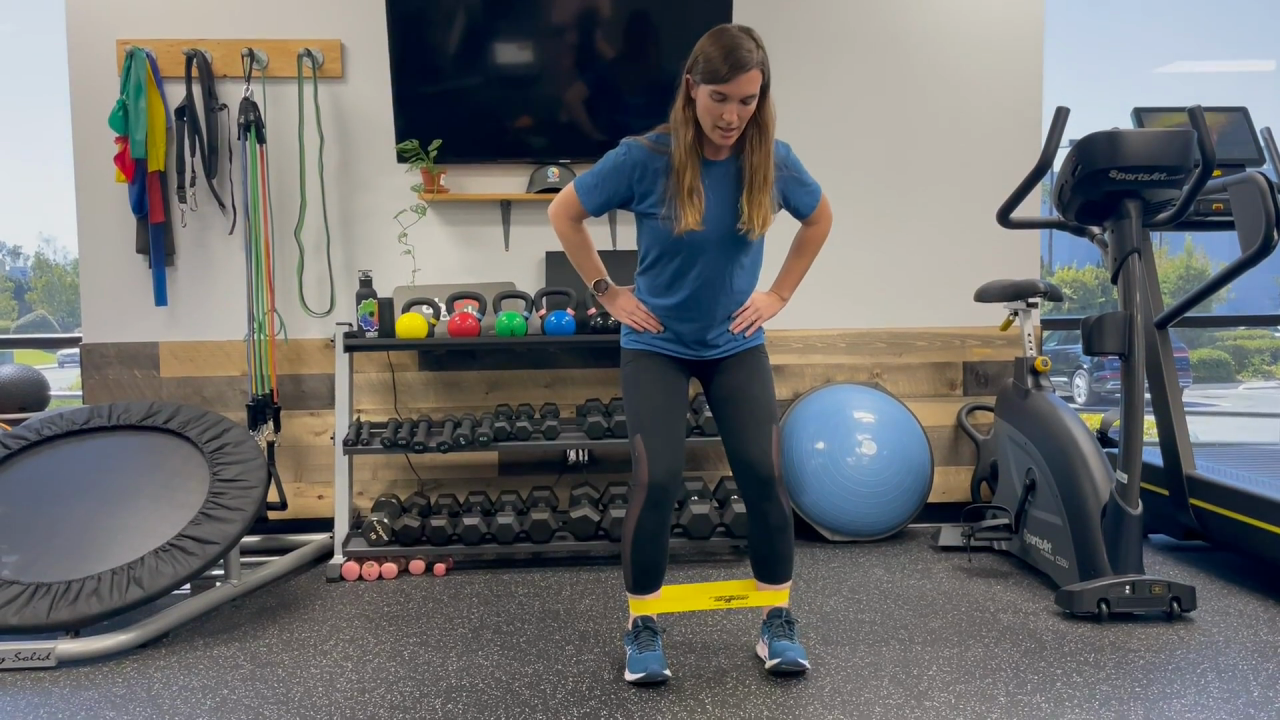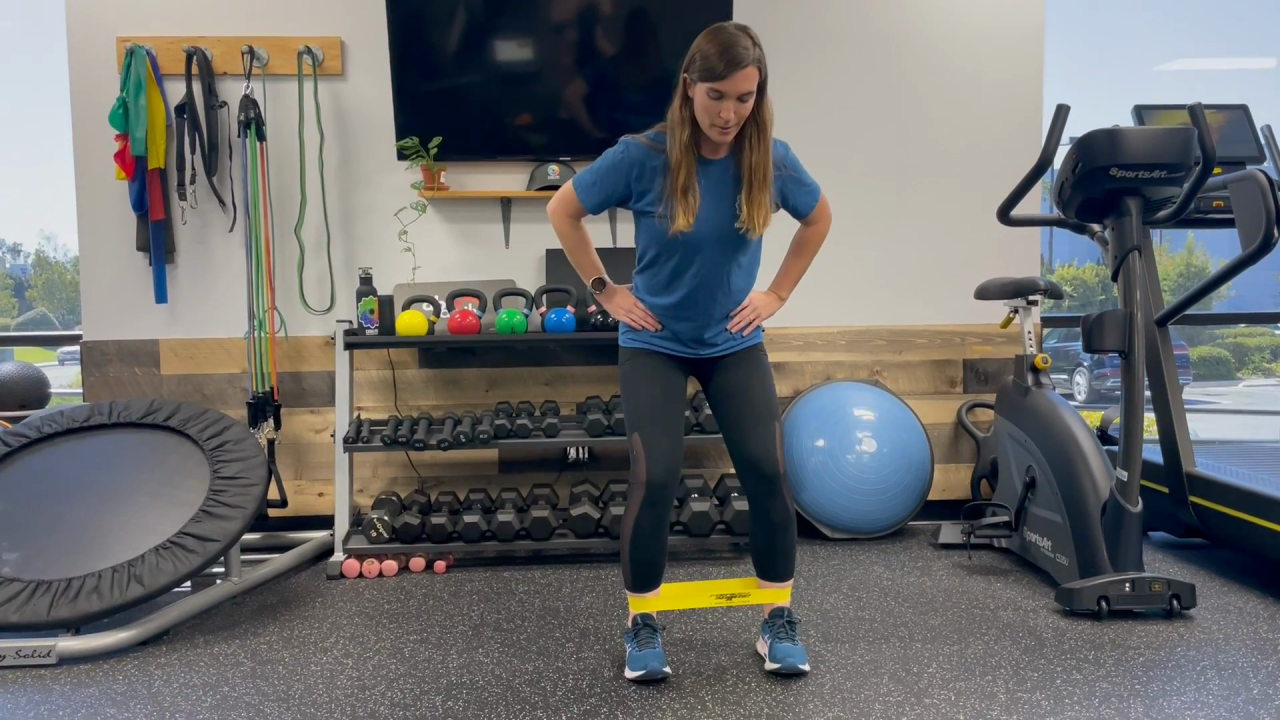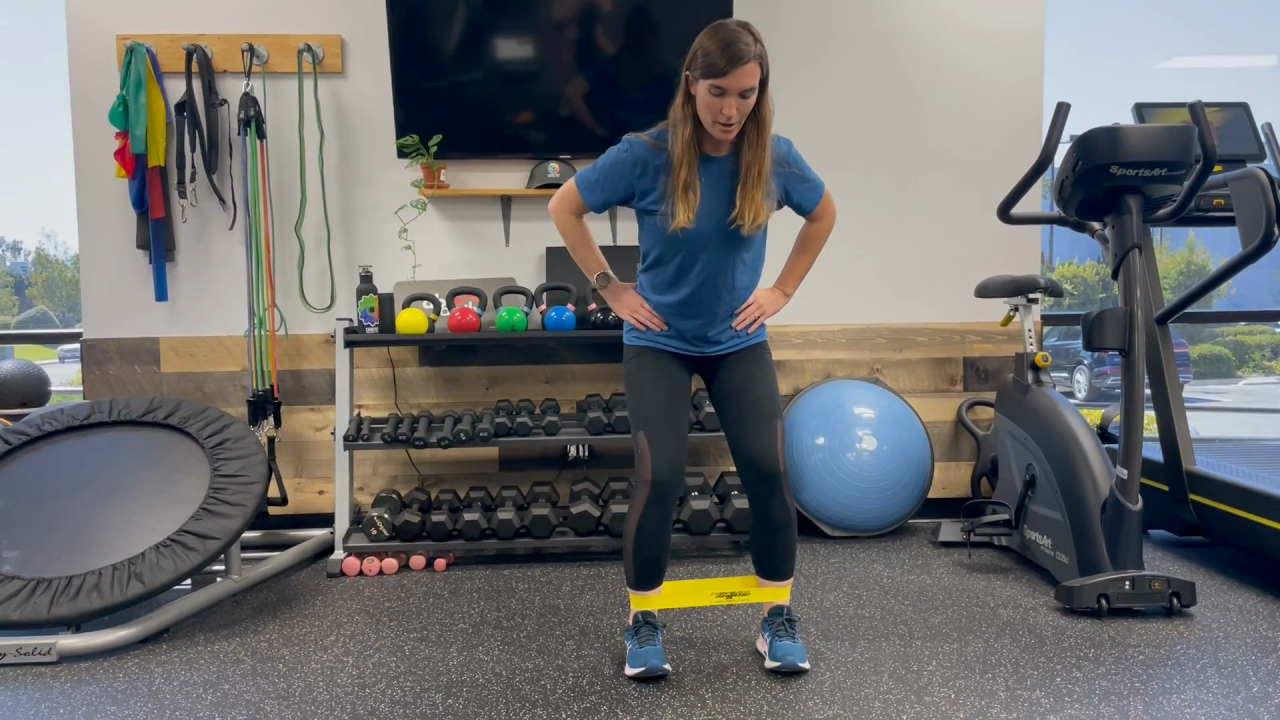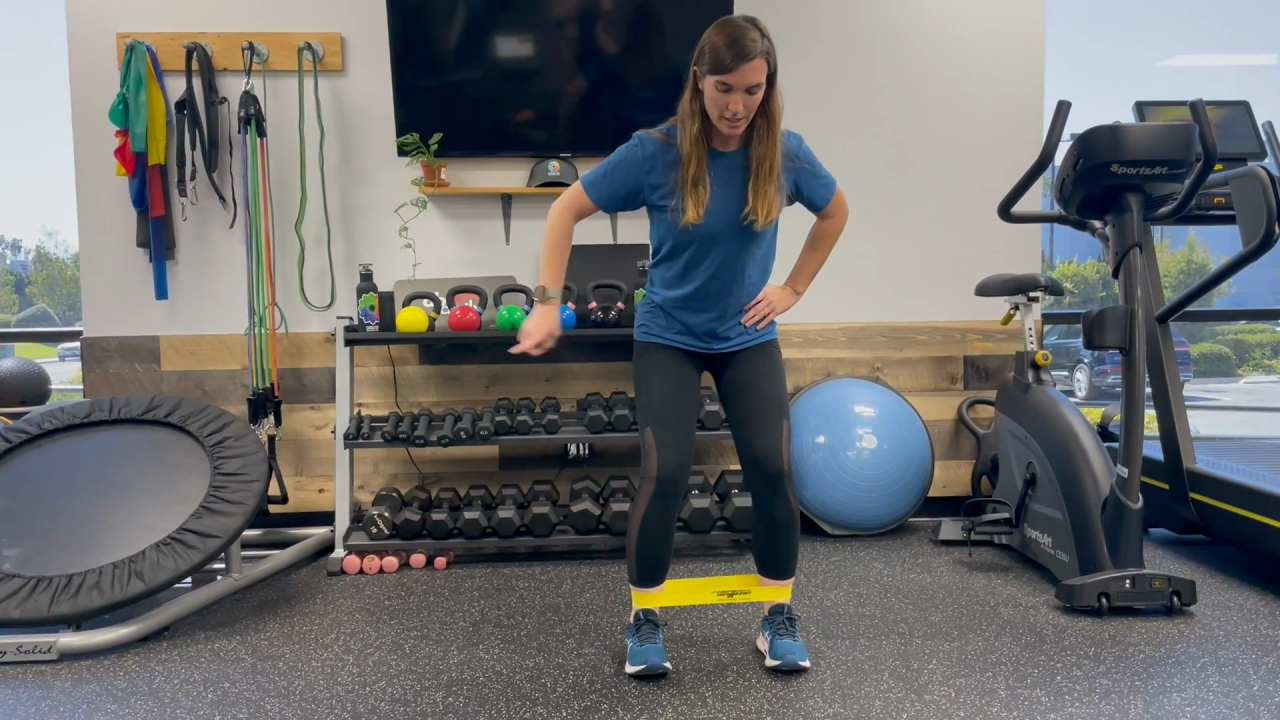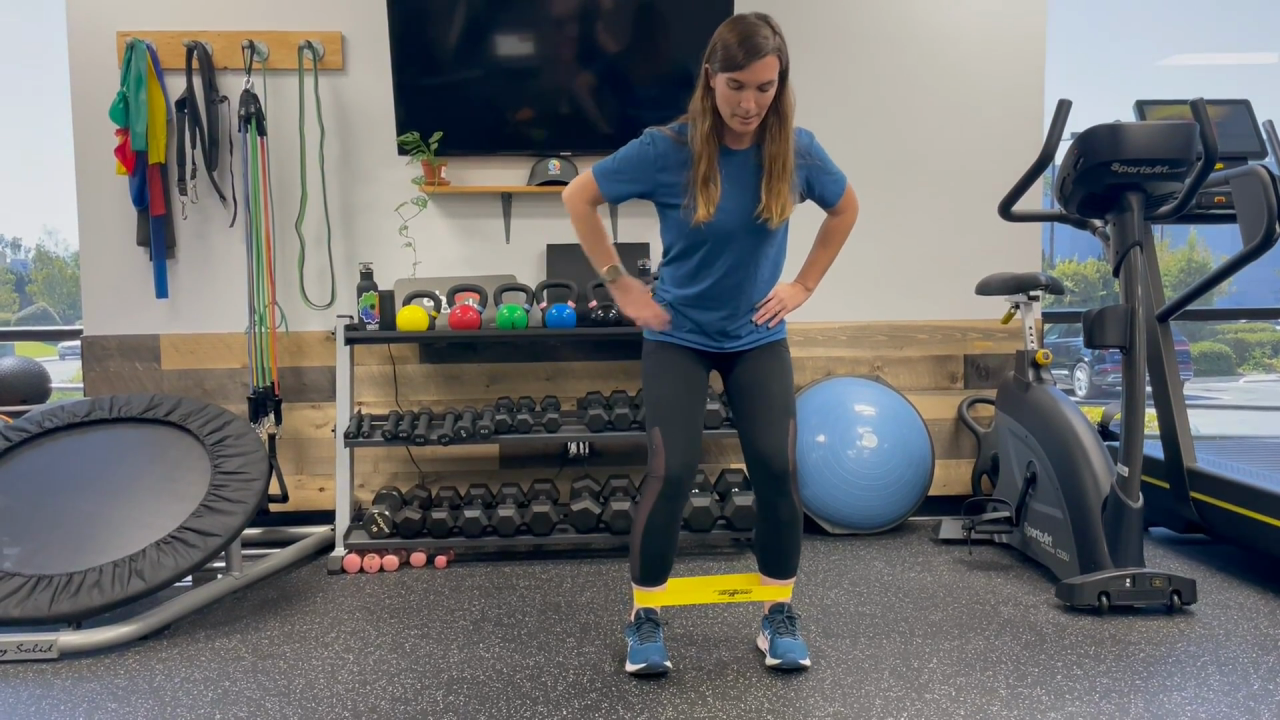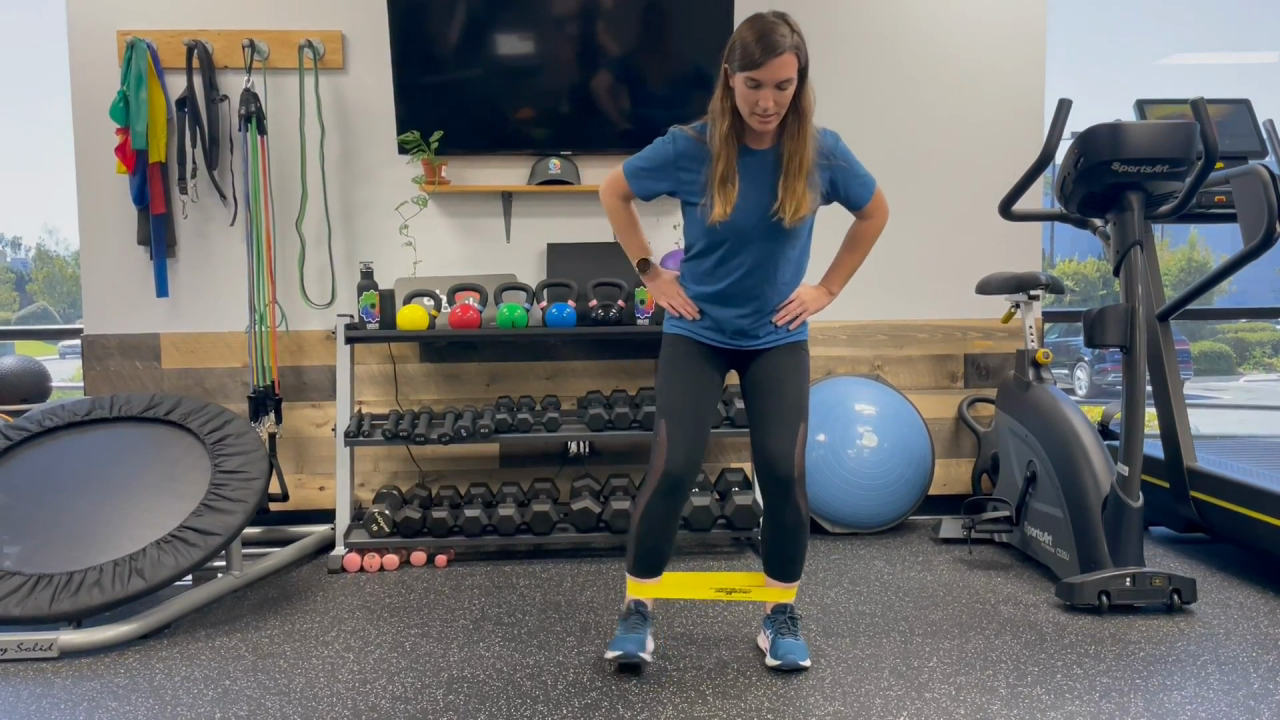
dt=0.3s
person 1, frame 1
left shoulder: (773, 161)
right shoulder: (644, 158)
left elbow: (819, 218)
right elbow: (564, 213)
left wrist: (779, 293)
right wrist: (606, 292)
left hip: (737, 343)
right hip: (656, 344)
left knee: (763, 475)
right knee: (657, 480)
left ankle: (778, 621)
right ankle: (642, 626)
person 1, frame 2
left shoulder: (771, 159)
right shoulder: (642, 156)
left elbow: (818, 217)
right elbow: (562, 210)
left wrist: (778, 292)
right wrist: (605, 290)
left hip: (735, 342)
right hip: (655, 342)
left knee: (767, 472)
right knee: (655, 478)
left ankle: (779, 619)
right ankle: (642, 624)
person 1, frame 3
left shoulder: (775, 158)
right shoulder: (645, 156)
left elbow: (824, 215)
right elbow: (565, 208)
left wrist: (782, 290)
right wrist: (611, 287)
left hip: (739, 340)
right hip: (659, 341)
left knee: (767, 471)
right knee: (660, 476)
left ankle: (778, 618)
right ankle: (643, 621)
person 1, frame 4
left shoulder: (785, 153)
right shoulder: (655, 152)
left elbow: (835, 212)
right elbow: (567, 208)
left wrist: (794, 287)
right wrist: (547, 302)
left hip: (749, 338)
right hip: (668, 337)
left knee: (772, 470)
right knee: (665, 475)
left ankle: (779, 617)
right ankle: (643, 618)
person 1, frame 5
left shoulder: (797, 151)
right shoulder: (666, 149)
left elbow: (845, 208)
right elbow: (578, 196)
left wrist: (804, 284)
right wrist: (618, 282)
left hip: (758, 336)
right hip: (677, 335)
left knee: (776, 470)
right knee: (672, 473)
left ankle: (779, 615)
right ankle: (646, 616)
person 1, frame 6
left shoulder: (821, 152)
right shoulder: (690, 147)
left elbow: (875, 212)
right elbow: (613, 192)
left wrist: (828, 288)
right wrist: (650, 272)
left hip: (777, 338)
right hip: (696, 331)
left knee: (783, 474)
right knee: (673, 469)
left ankle: (781, 615)
right ankle: (636, 609)
